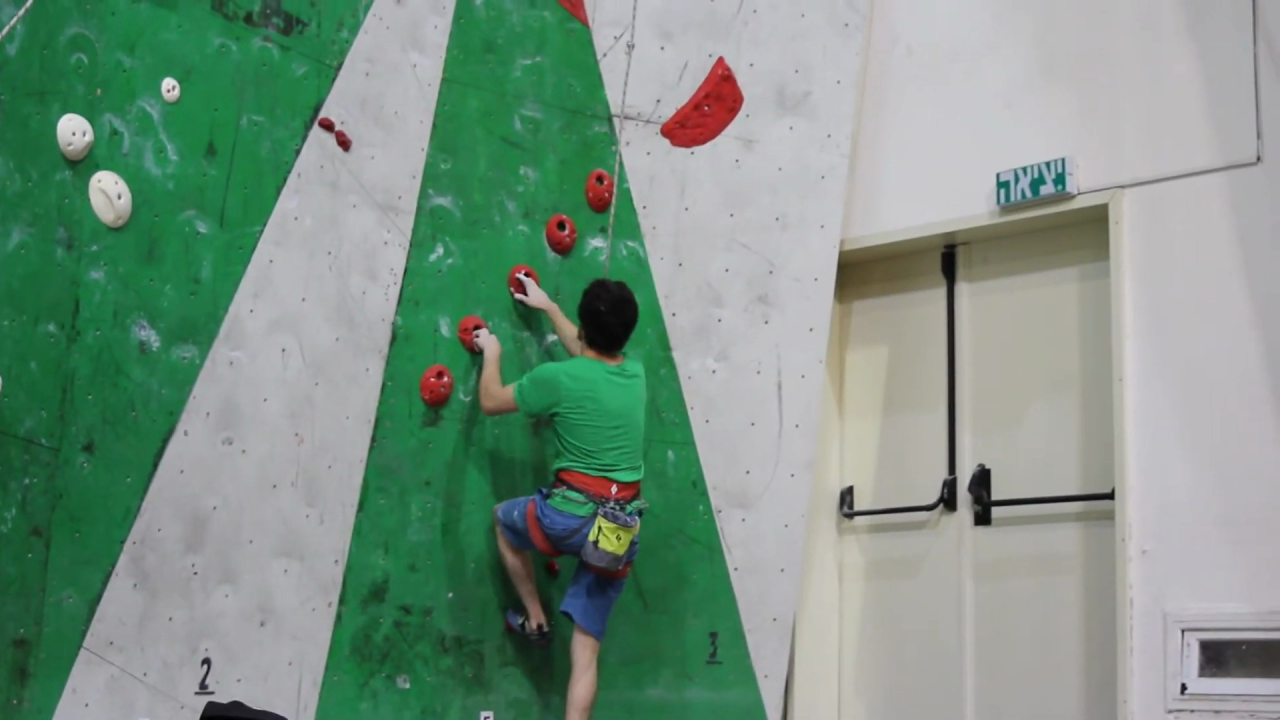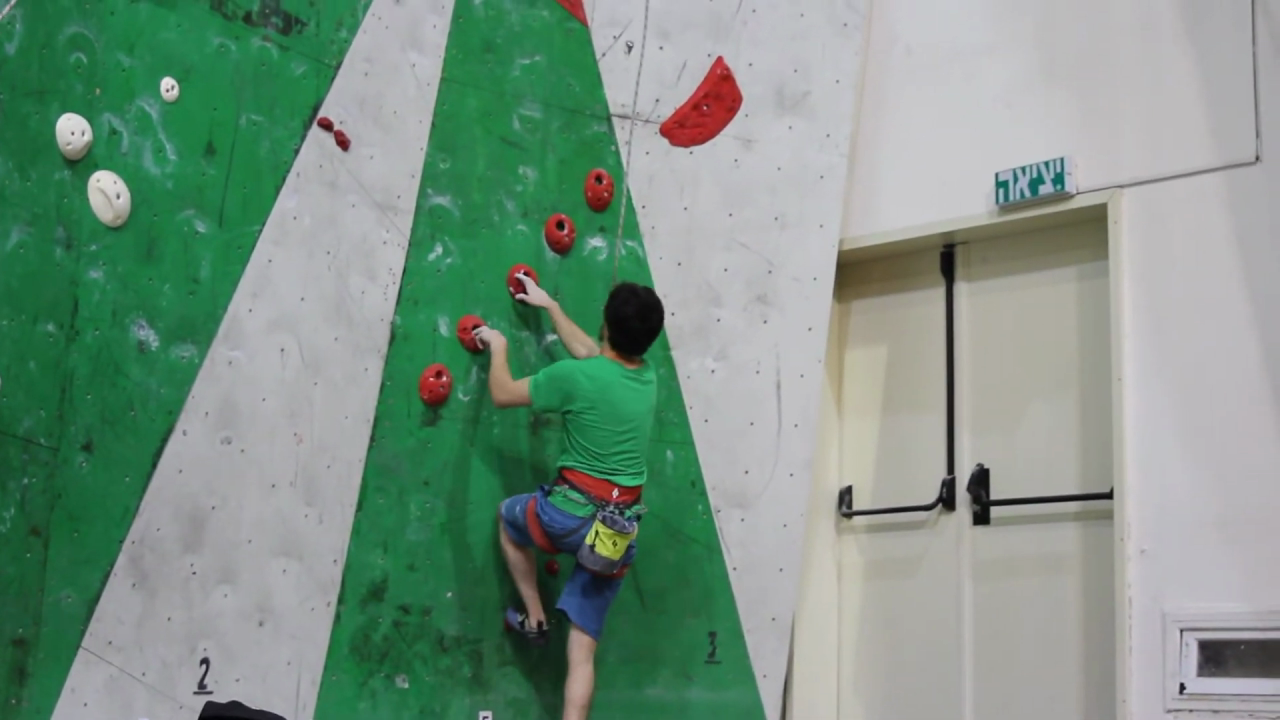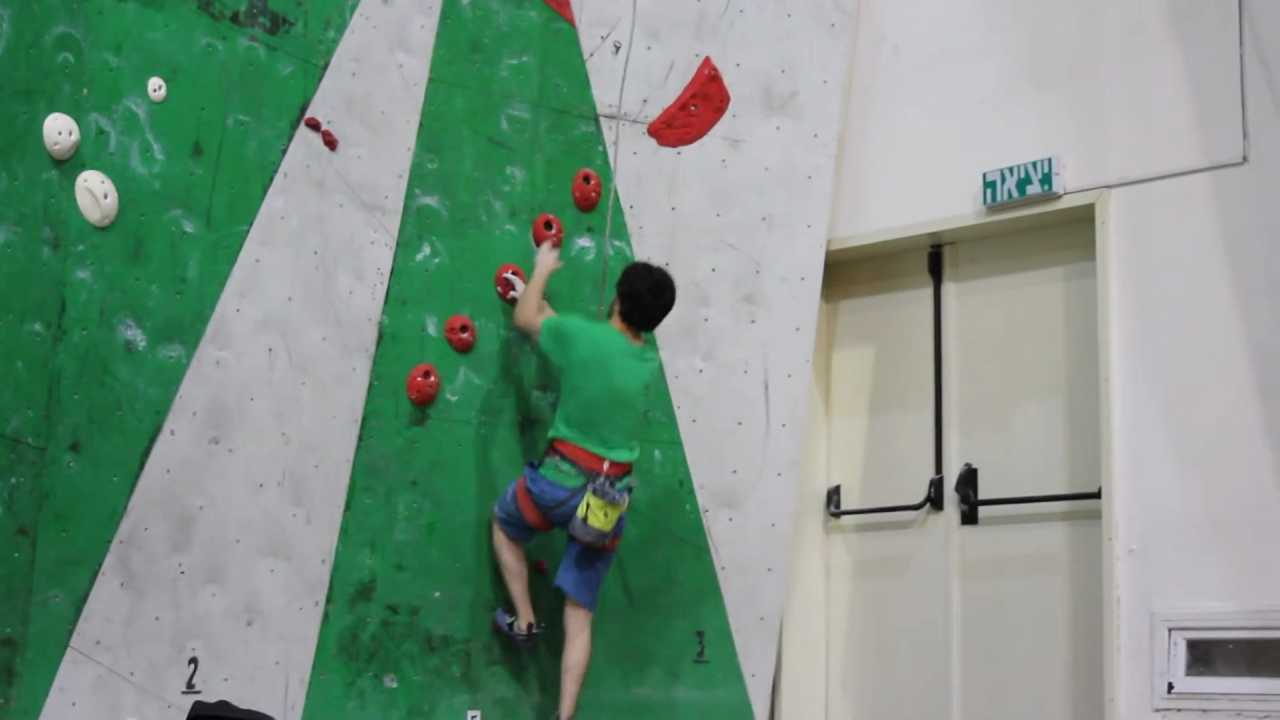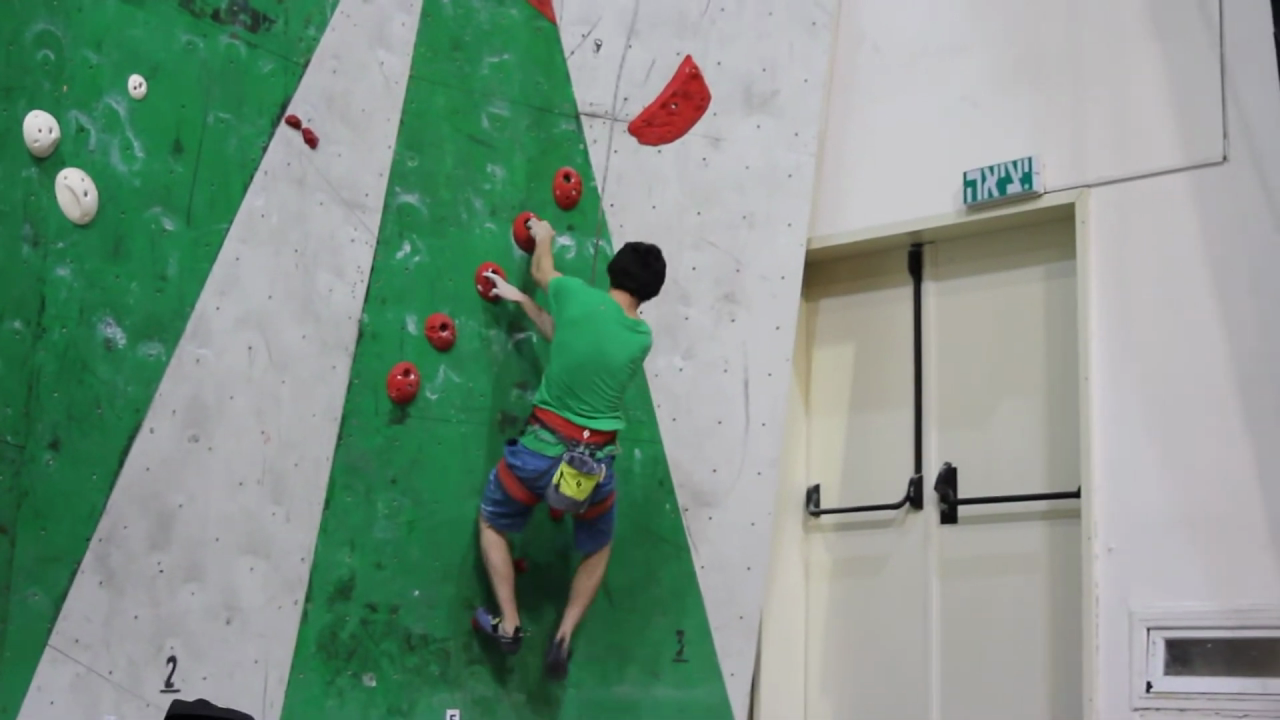
dt=0.3s
person 1, frame 1
left shoulder: (559, 378)
right shoulder: (635, 371)
left elbow: (491, 401)
right elbow: (588, 354)
left wrist: (491, 353)
right wrist: (548, 307)
left hip: (571, 514)
right hip: (621, 528)
left knee: (504, 518)
right knee: (586, 648)
left ankle: (535, 620)
person 1, frame 2
left shoulder: (575, 377)
right shoulder: (647, 376)
left elbow: (502, 394)
right elbow: (592, 354)
left wrist: (497, 346)
right wrist: (551, 306)
left hip: (571, 513)
left knee: (508, 515)
right knee: (583, 647)
left ankle: (535, 618)
person 1, frame 3
left shoulder: (583, 334)
right shoulder: (650, 359)
left elbow: (524, 318)
left wrist: (543, 269)
right wrist: (535, 301)
left hip: (559, 481)
right hip: (610, 499)
left knee: (502, 523)
right knee: (580, 614)
left ankle: (524, 621)
person 1, frame 4
left shoulder: (579, 298)
right shoulder: (641, 338)
left elbow: (541, 271)
left wrist: (543, 237)
right wrist: (523, 302)
left hip: (540, 450)
right hip: (594, 465)
left knee: (490, 523)
right knee: (597, 549)
left ankle: (508, 624)
right ankle: (563, 636)
